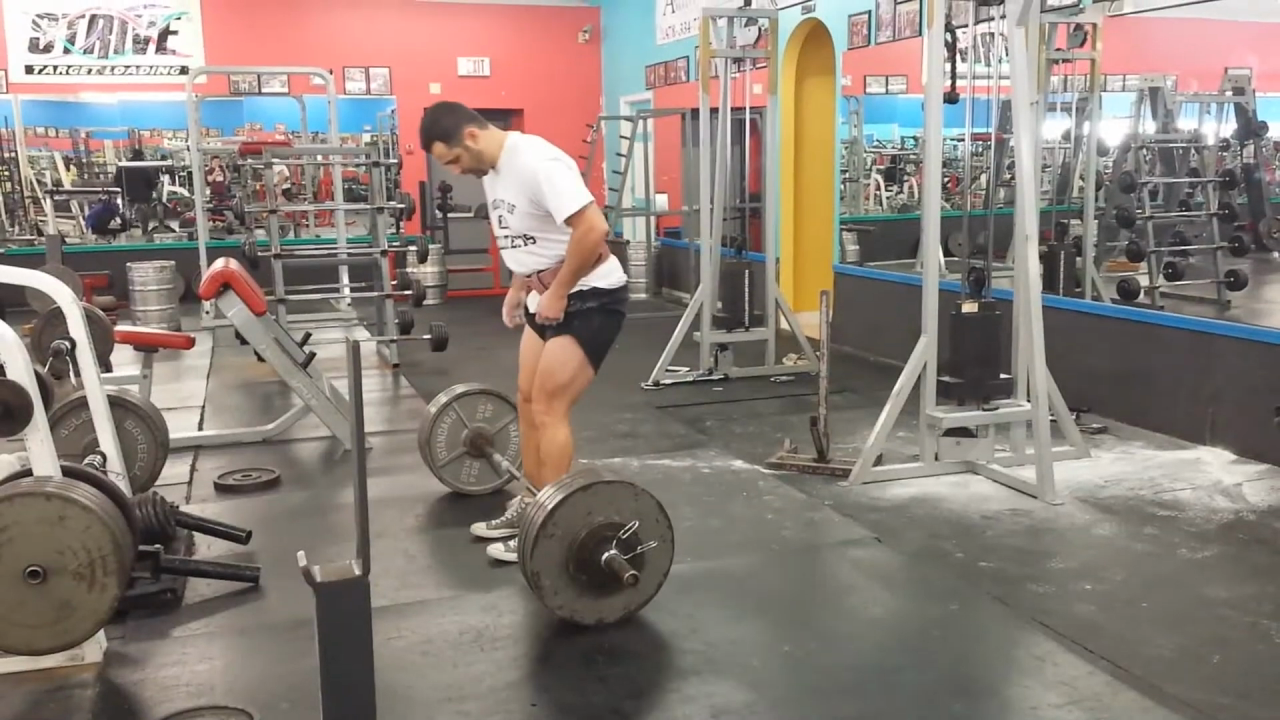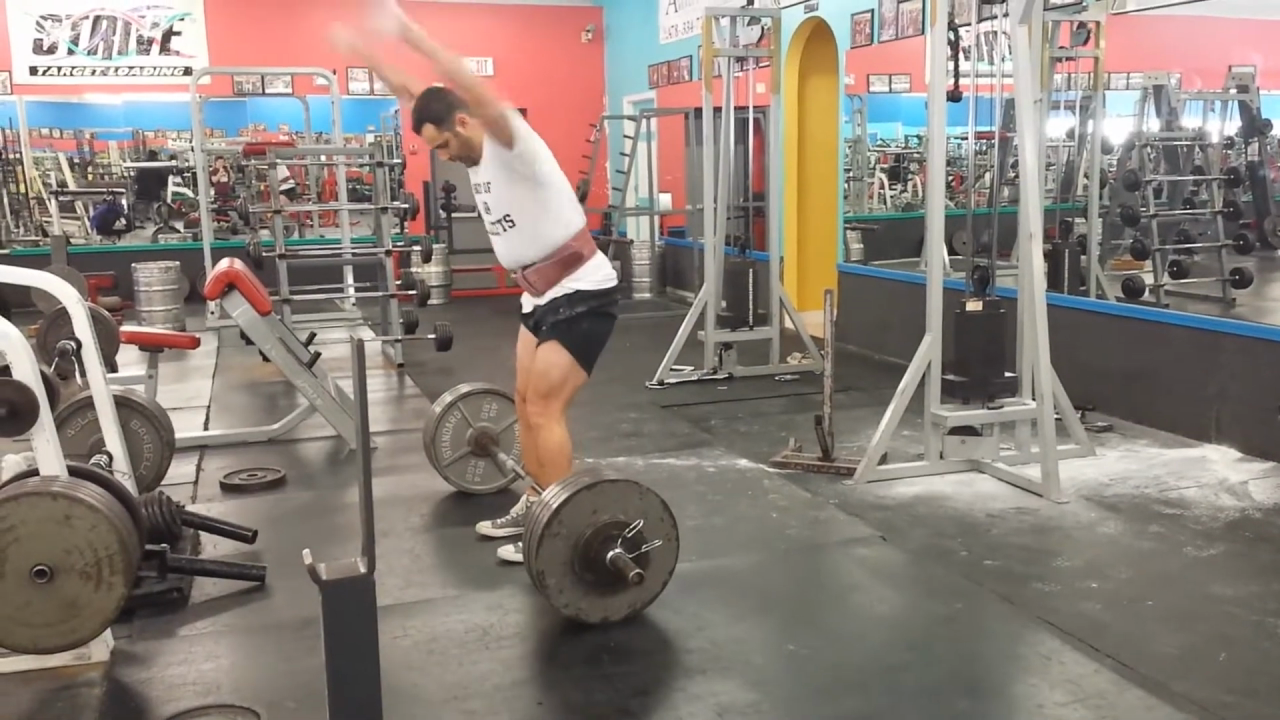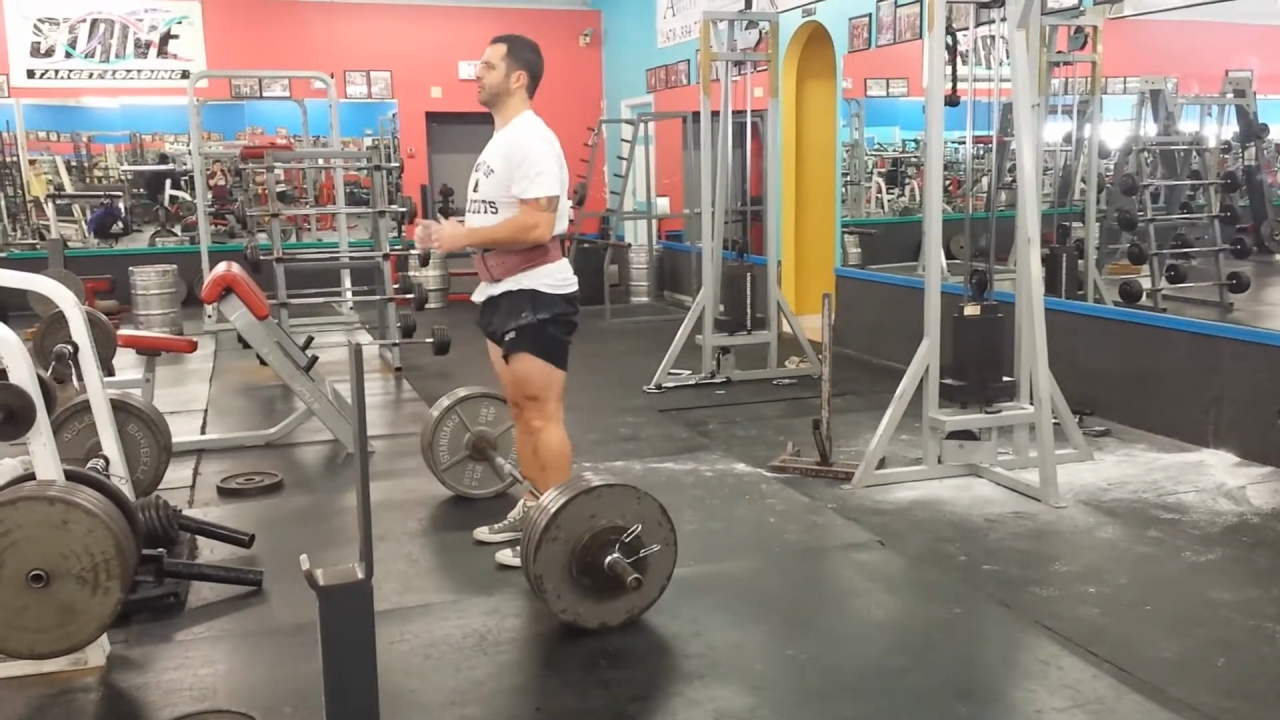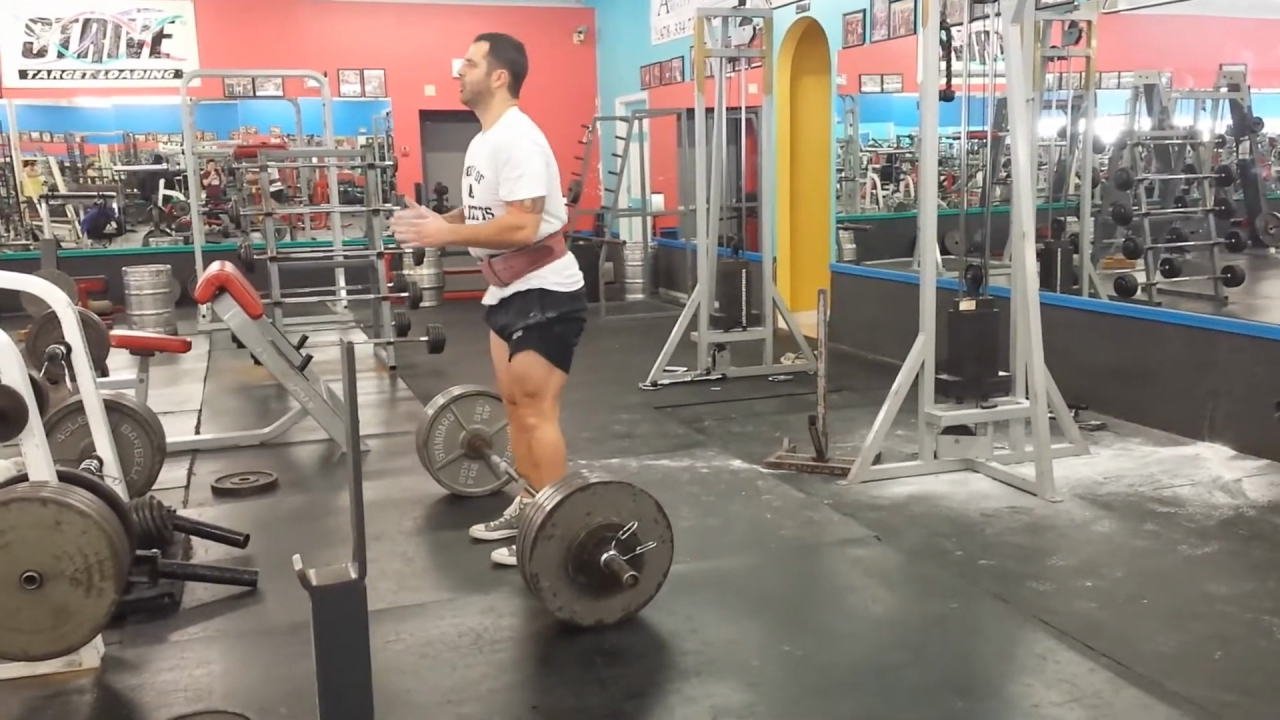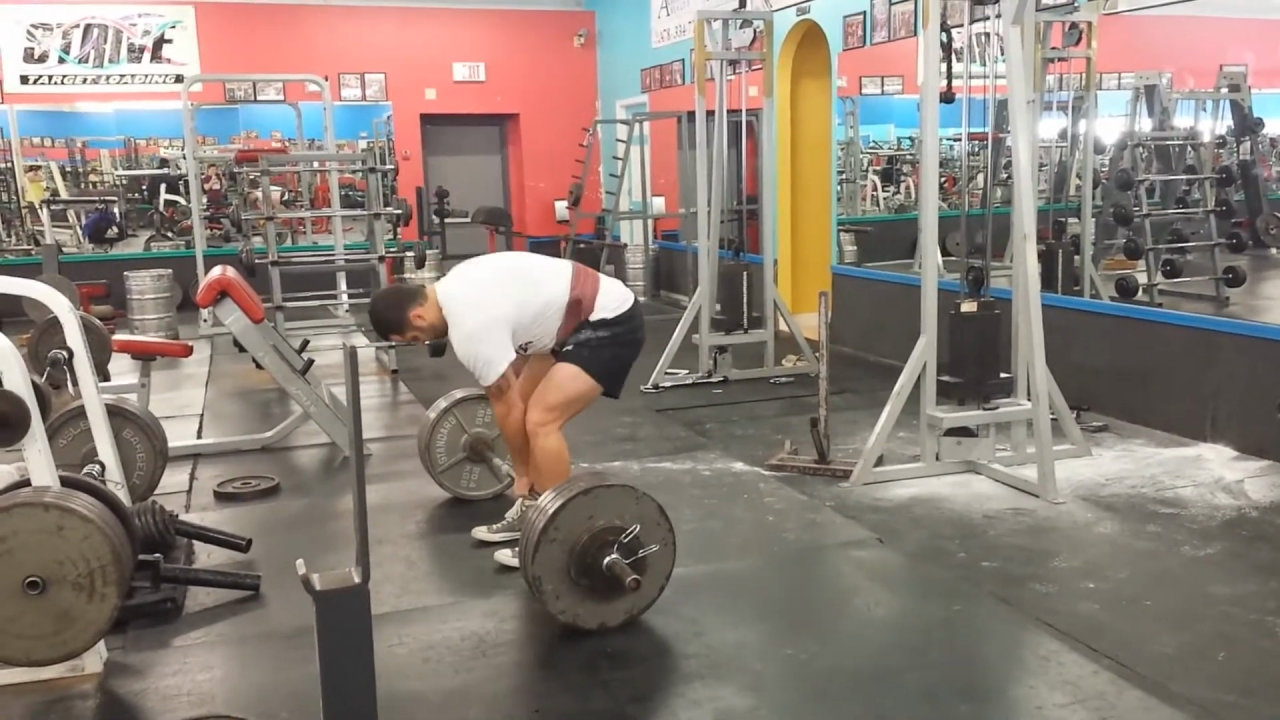
dt=1s
person 1, frame 1
left shoulder: (536, 162)
right shoulder: (492, 171)
left elbow: (593, 228)
left wrist: (558, 293)
right wrist: (518, 289)
left hip: (589, 296)
right hip: (549, 296)
left knee: (548, 408)
right knee: (528, 403)
right ankle: (531, 506)
person 1, frame 2
left shoulder: (510, 143)
right shoulder: (482, 150)
left elbow: (484, 97)
right elbow: (424, 103)
right wrist: (374, 56)
left hip: (581, 293)
right hip: (544, 293)
left knee: (543, 409)
right knee: (527, 404)
right ankle: (534, 504)
person 1, frame 3
left shoulder: (530, 140)
right shoulder: (501, 141)
left elbow: (536, 226)
left wrist: (462, 235)
right wrist: (450, 228)
left hip: (536, 296)
right hip: (503, 294)
left knee: (542, 415)
right knee: (521, 411)
right ankle: (533, 509)
person 1, frame 4
left shoulder: (515, 140)
right shoulder: (486, 140)
left elbow: (521, 227)
left wrist: (444, 234)
right wrist: (437, 219)
left hip: (545, 293)
right hip: (510, 293)
left knee: (537, 414)
right knee: (515, 406)
right ankle: (528, 508)
person 1, frame 5
left shoulder: (468, 328)
right shoulder: (452, 290)
left elbow: (507, 406)
left wrist: (522, 472)
left hip: (610, 323)
right hip: (590, 314)
left knee: (542, 419)
right knee: (529, 406)
right ankle: (531, 512)
